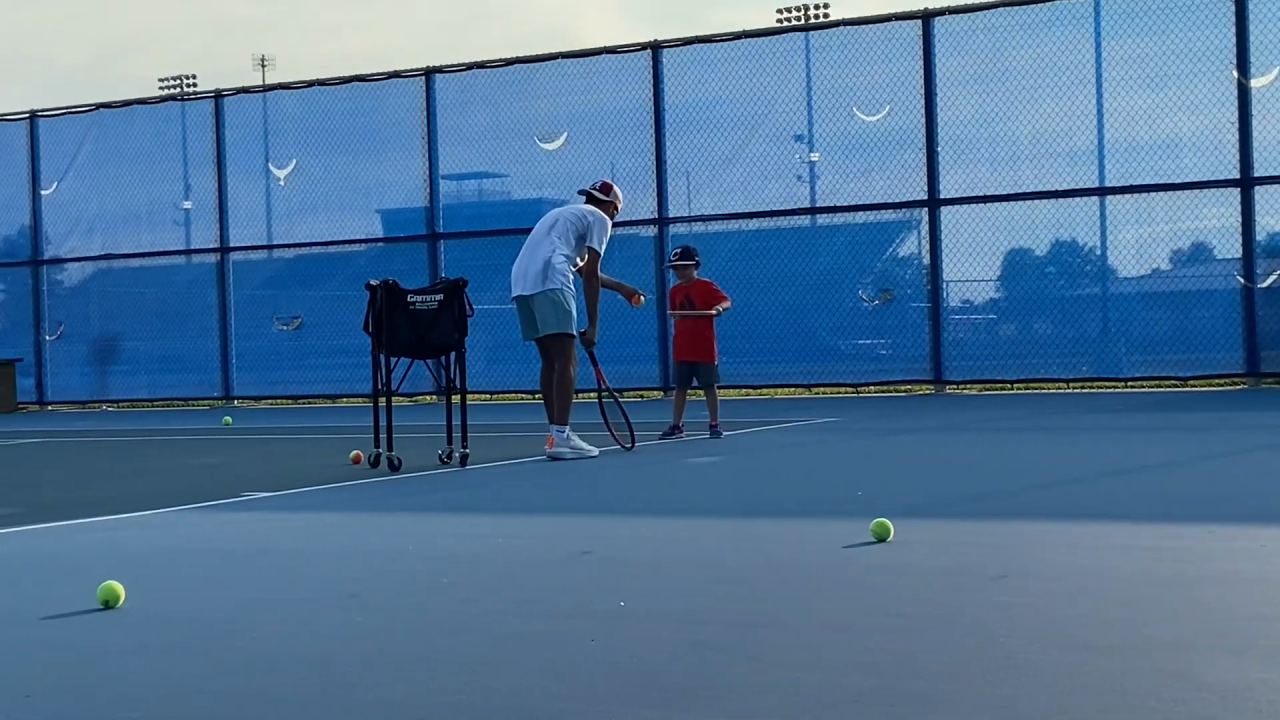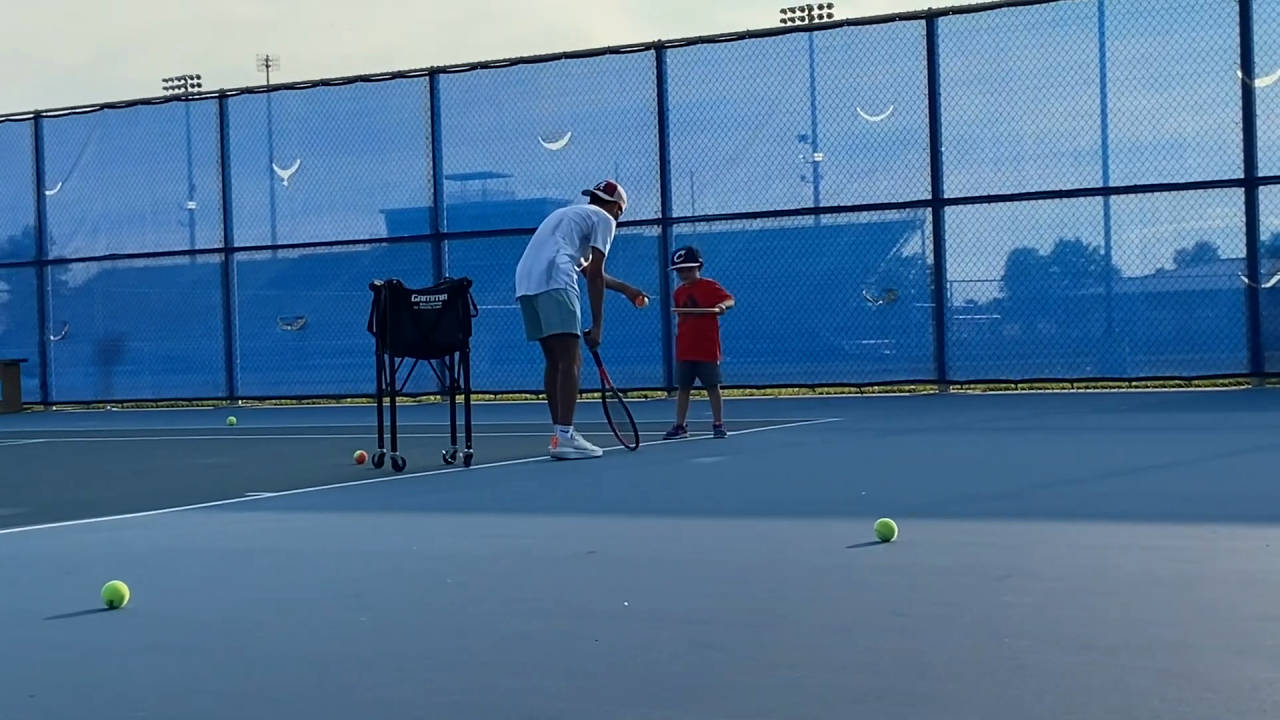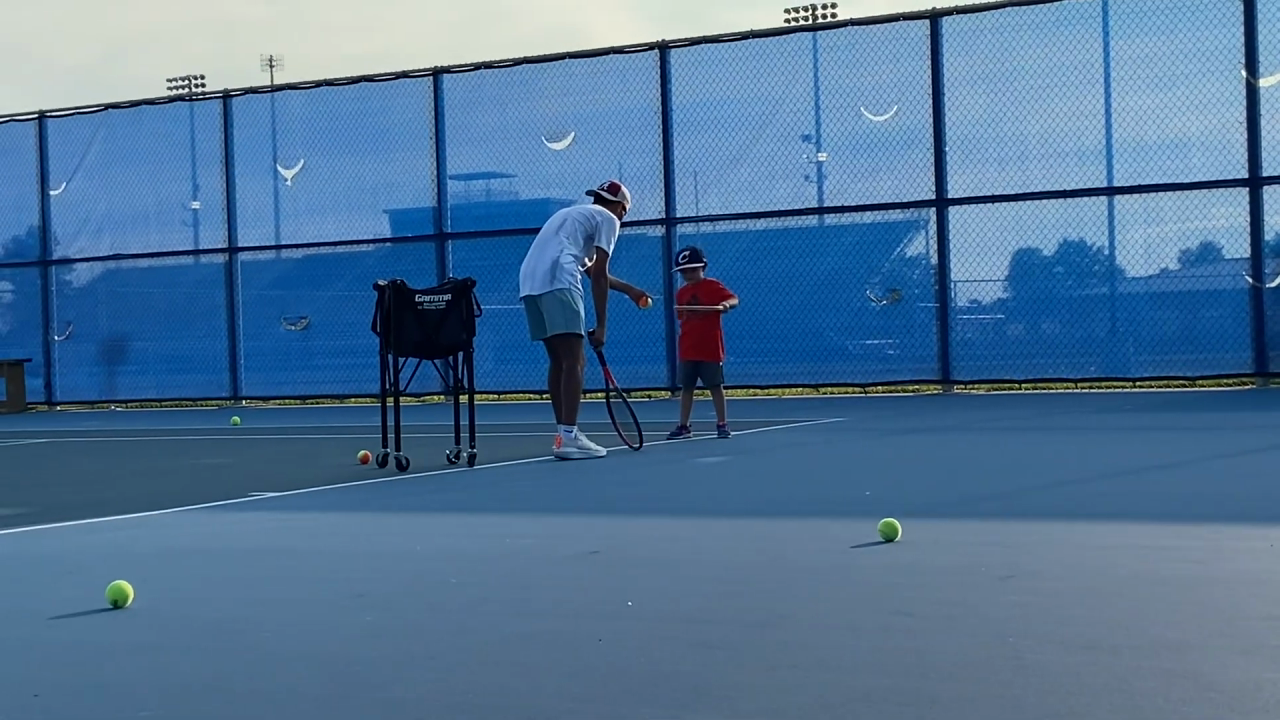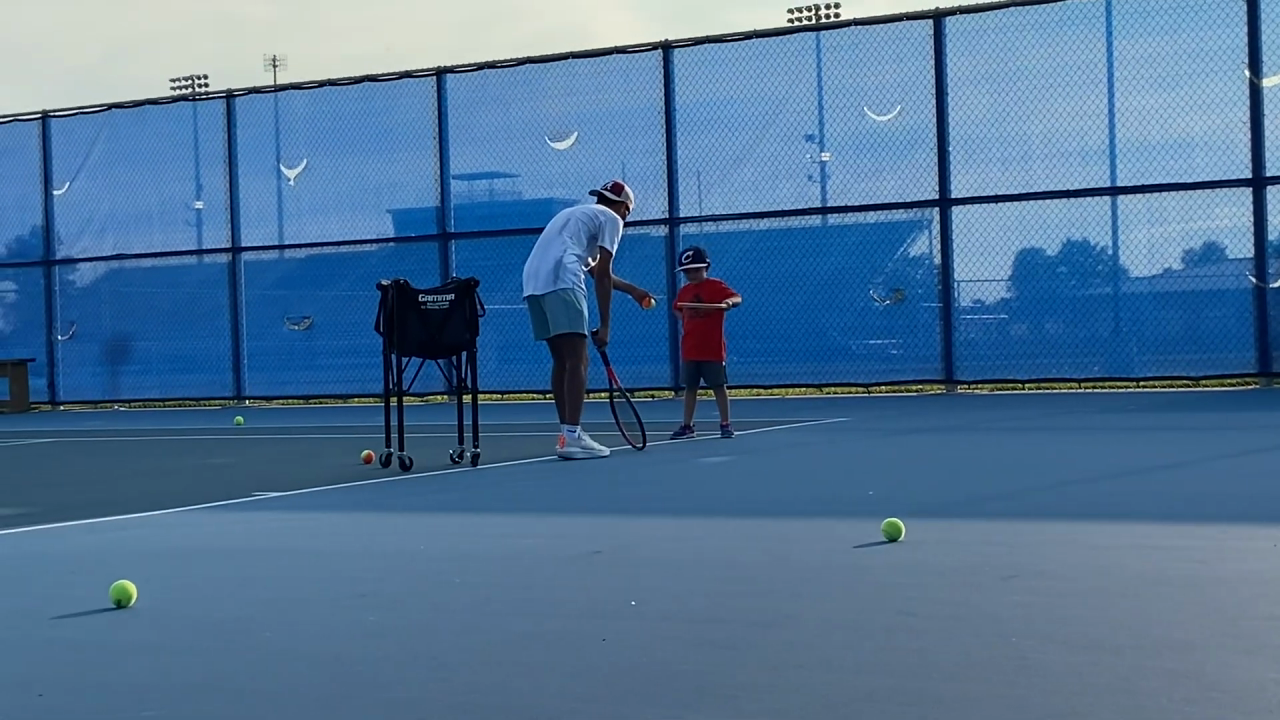
dt=0.1s
person 1, frame 1
left shoulder: (565, 214)
right shoulder: (599, 218)
left elbow: (583, 271)
right elbow: (590, 276)
left wrist: (621, 288)
right wrist: (592, 325)
left hip: (521, 283)
right hip: (549, 283)
left knee: (551, 361)
right knee: (566, 361)
left ankle: (556, 434)
right ankle: (561, 437)
person 1, frame 2
left shoulder: (570, 214)
right shoulder: (604, 218)
left elbow: (587, 270)
right elbow: (594, 275)
left wrist: (626, 289)
right wrist: (597, 325)
left hip: (526, 282)
right hip: (553, 283)
left knee: (555, 361)
right knee: (570, 360)
left ankle: (560, 435)
right ankle: (565, 437)
person 1, frame 3
left shoulder: (573, 214)
right shoulder: (608, 218)
left elbow: (592, 271)
right elbow: (599, 275)
left wrist: (630, 290)
right wrist: (601, 325)
left hip: (530, 283)
right hip: (557, 283)
left knee: (559, 361)
right knee: (574, 360)
left ankle: (564, 435)
right ankle: (569, 438)
person 1, frame 4
left shoulder: (577, 214)
right shoulder: (611, 218)
left elbow: (595, 271)
right elbow: (602, 275)
left wrist: (632, 291)
right wrist: (605, 325)
left hip: (533, 282)
right hip: (561, 283)
left knee: (562, 361)
right knee: (577, 360)
left ankle: (567, 435)
right ankle: (572, 437)
person 2, frame 1
left shoulder: (707, 286)
right shoulder: (675, 291)
left elbow: (726, 301)
left wrist: (720, 307)
right wrist: (679, 323)
left hip: (705, 349)
right hip: (682, 349)
left knee: (709, 386)
right knee: (680, 387)
left ankle: (715, 424)
right ankle: (676, 426)
person 2, frame 2
left shoulder: (710, 285)
right shoulder: (679, 292)
left elbow: (730, 300)
left wrist: (723, 305)
right wrist: (683, 325)
left hip: (707, 348)
right hip: (685, 349)
left knee: (712, 386)
right knee: (683, 387)
left ankle: (718, 424)
right ankle: (680, 426)
person 2, frame 3
left shoulder: (713, 286)
right shoulder: (682, 292)
left elbow: (734, 299)
left wrist: (727, 303)
right wrist: (686, 323)
left hip: (710, 349)
right hip: (687, 350)
left knee: (715, 386)
right knee: (686, 387)
left ankle: (722, 424)
right ankle: (683, 426)
person 2, frame 4
left shoulder: (716, 285)
right shoulder: (684, 291)
left elbow: (737, 297)
right elbow: (677, 310)
left wrist: (730, 301)
right wrist: (684, 322)
left hip: (713, 349)
right hip: (690, 350)
left knee: (719, 386)
right knee: (690, 387)
left ankle: (725, 424)
right ankle: (687, 426)
